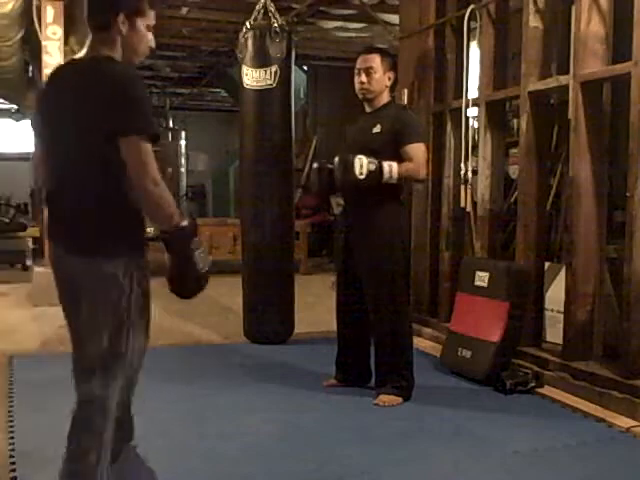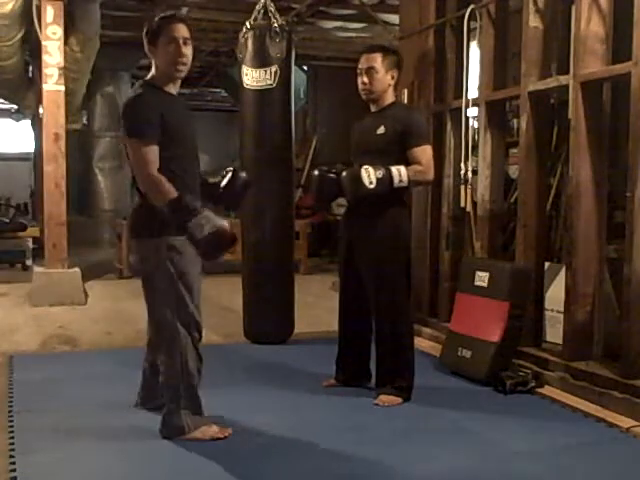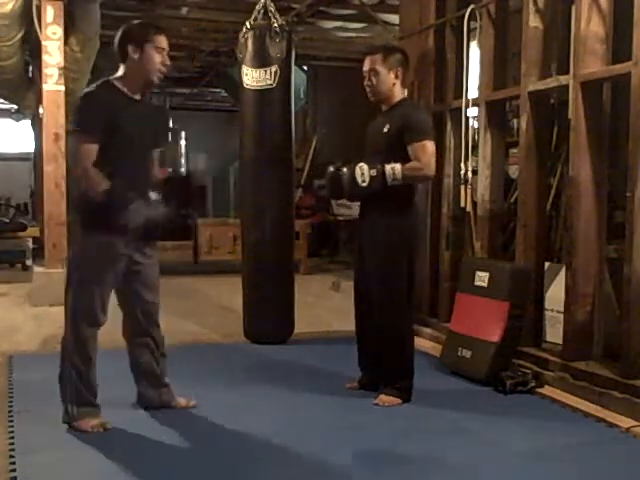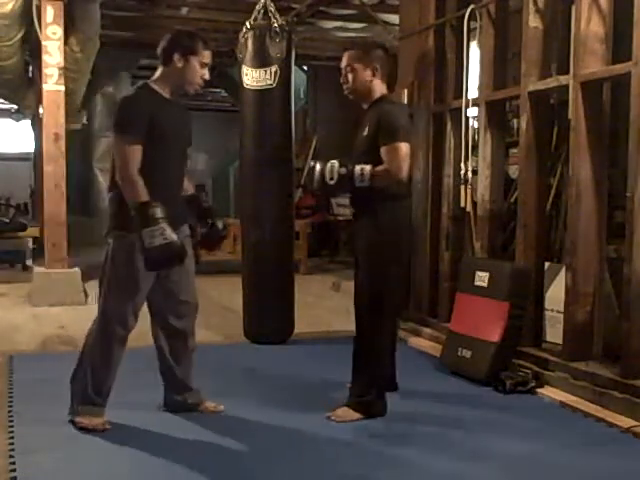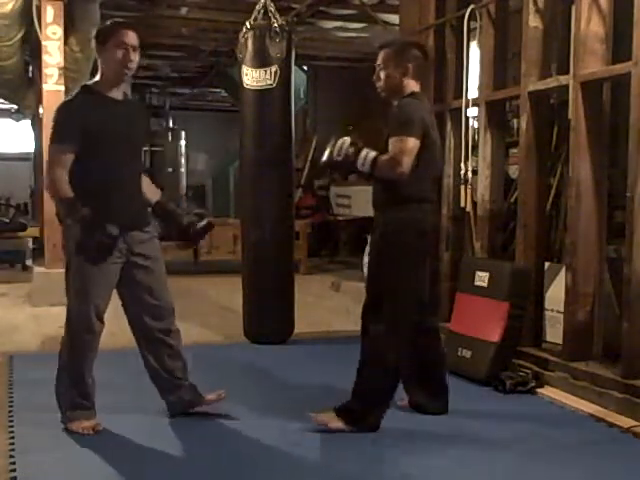
dt=1s
person 1, frame 1
left shoulder: (54, 85)
right shoulder: (122, 86)
left elbow: (43, 172)
right elbow: (146, 184)
right wrist: (183, 242)
left hip: (65, 244)
right hip: (112, 249)
left knee: (92, 352)
right knee: (111, 369)
person 1, frame 2
left shoulder: (176, 104)
right shoulder: (143, 104)
right elbow: (148, 176)
right wrist: (193, 215)
left hip: (182, 229)
right hip: (163, 231)
left knee: (169, 319)
right knee: (181, 323)
left ankle: (155, 393)
right ankle: (184, 418)
person 1, frame 3
left shoulder: (152, 111)
right shoulder: (96, 101)
right elbow: (82, 167)
right wrist: (120, 204)
left hip: (137, 229)
right hip: (101, 229)
left knee: (145, 313)
right knee: (85, 317)
left ankle: (154, 390)
right ankle: (80, 406)
person 1, frame 4
left shoulder: (179, 111)
right shoulder: (137, 104)
right elbow: (127, 172)
right wrist: (151, 222)
left hip: (174, 229)
right hip: (137, 230)
left knee: (180, 313)
right knee: (116, 317)
left ankle: (181, 394)
right ankle: (87, 403)
person 1, frame 5
left shoulder: (137, 111)
right shoulder: (76, 108)
right elbow: (56, 175)
left wrist: (167, 209)
right wrist: (76, 215)
left hip: (139, 231)
right hip: (95, 234)
left knee: (158, 316)
right knee: (84, 322)
left ankle: (182, 395)
right ankle: (77, 408)
person 2, frame 1
left shoulder: (402, 119)
right shoulder: (356, 126)
left elbow: (418, 169)
left wrist: (374, 169)
right wrist: (336, 177)
left hip: (386, 221)
right hip: (354, 218)
left knee: (389, 303)
right knee: (350, 300)
left ankle: (397, 383)
right ankle: (351, 371)
person 2, frame 2
left shoulder: (407, 119)
right shoulder: (361, 125)
left elbow: (425, 171)
left wrist: (384, 175)
right wrist: (339, 181)
left hip: (388, 222)
right hip: (356, 219)
left knee: (390, 304)
right knee: (352, 301)
left ankle: (397, 383)
right ankle: (351, 371)
person 2, frame 3
left shoulder: (412, 116)
right shoulder: (377, 121)
left elbow: (426, 168)
left wrist: (378, 174)
right wrist: (355, 179)
left hip: (395, 220)
right hip: (371, 218)
left knee: (392, 303)
right knee: (367, 300)
left ankle: (398, 384)
right ankle: (373, 375)
person 2, frame 4
left shoulder: (390, 114)
right shoulder: (373, 115)
left elbow: (397, 171)
left wrist: (346, 175)
right wrist: (345, 174)
left hip: (386, 222)
right hip: (372, 220)
left knee: (375, 311)
right knee: (373, 307)
left ankle: (368, 400)
right ankle: (381, 378)
person 2, frame 5
left shoulder: (408, 110)
right shoulder: (416, 110)
left elbow: (398, 166)
left wrist: (355, 156)
right wrist: (359, 157)
left hip: (404, 224)
right hip: (417, 221)
left knee: (384, 318)
right knee: (418, 314)
left ankle: (361, 412)
right ankle: (430, 395)
